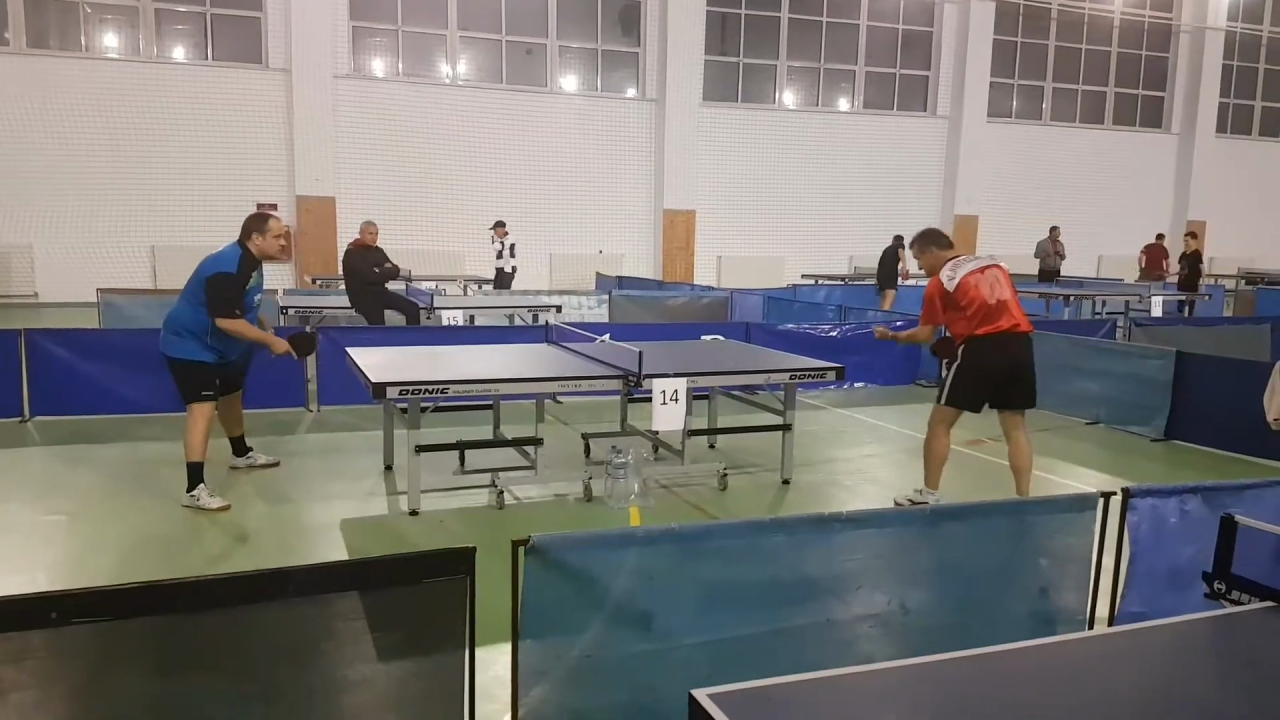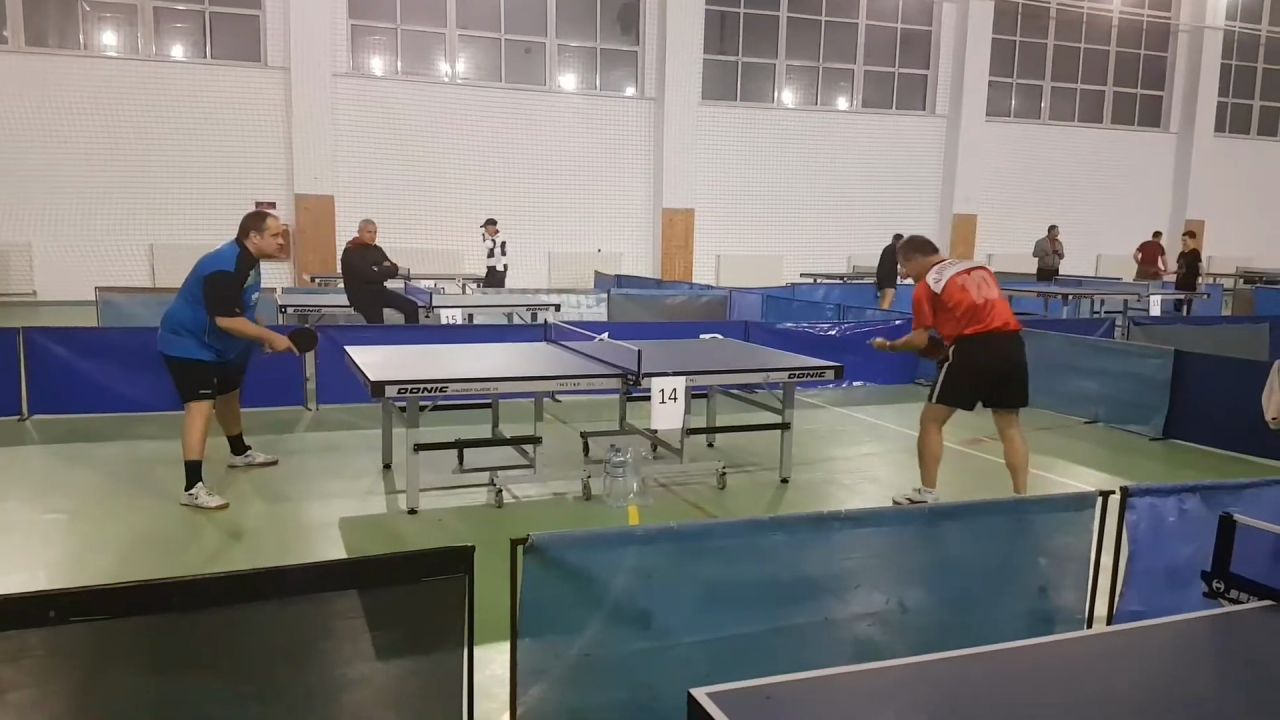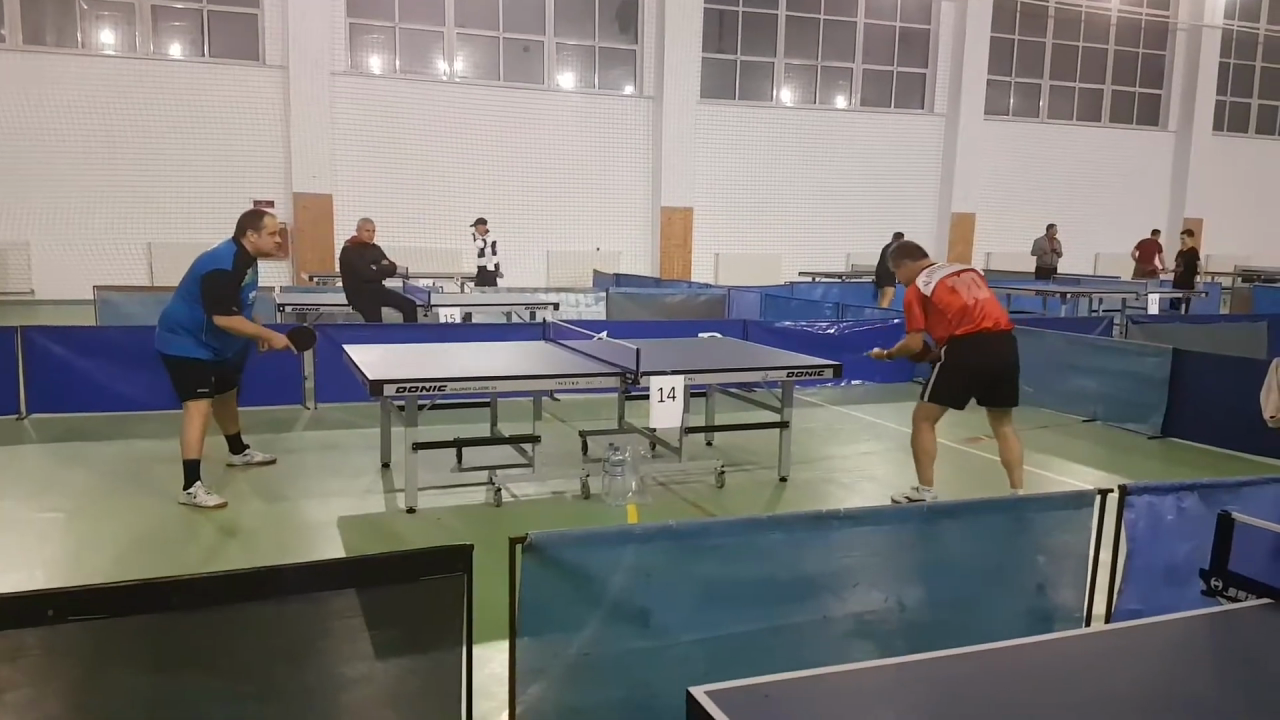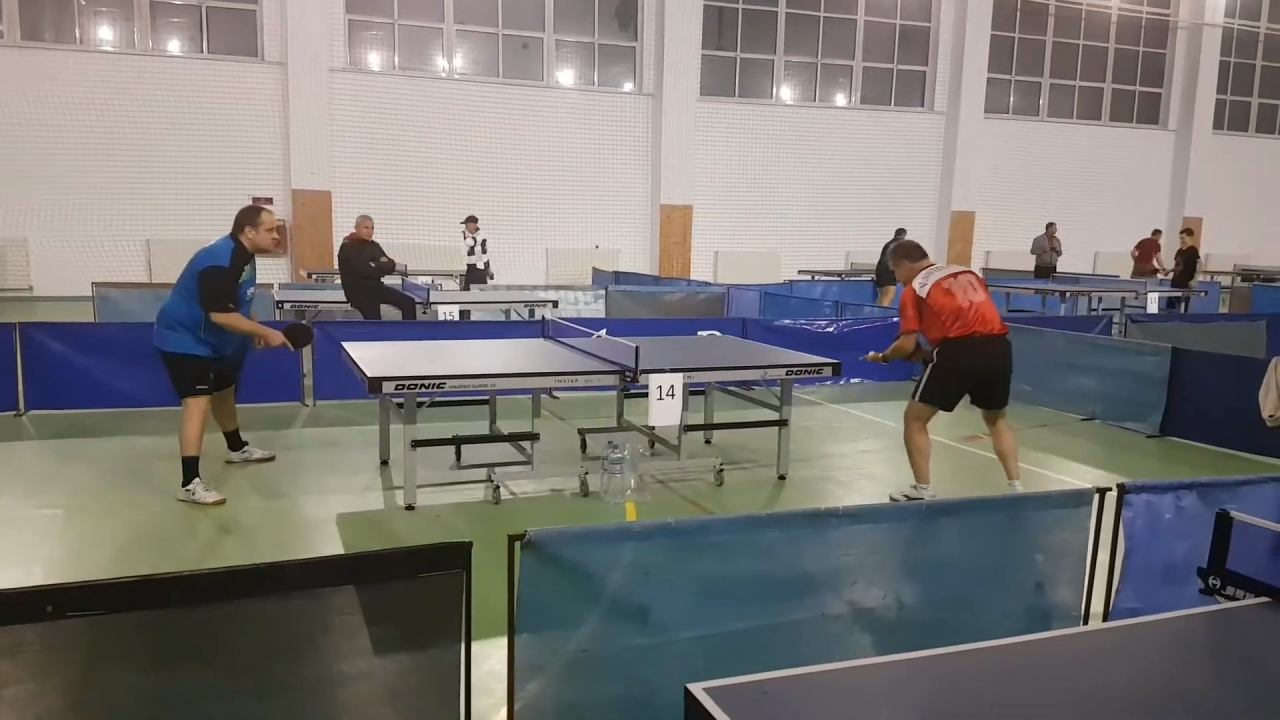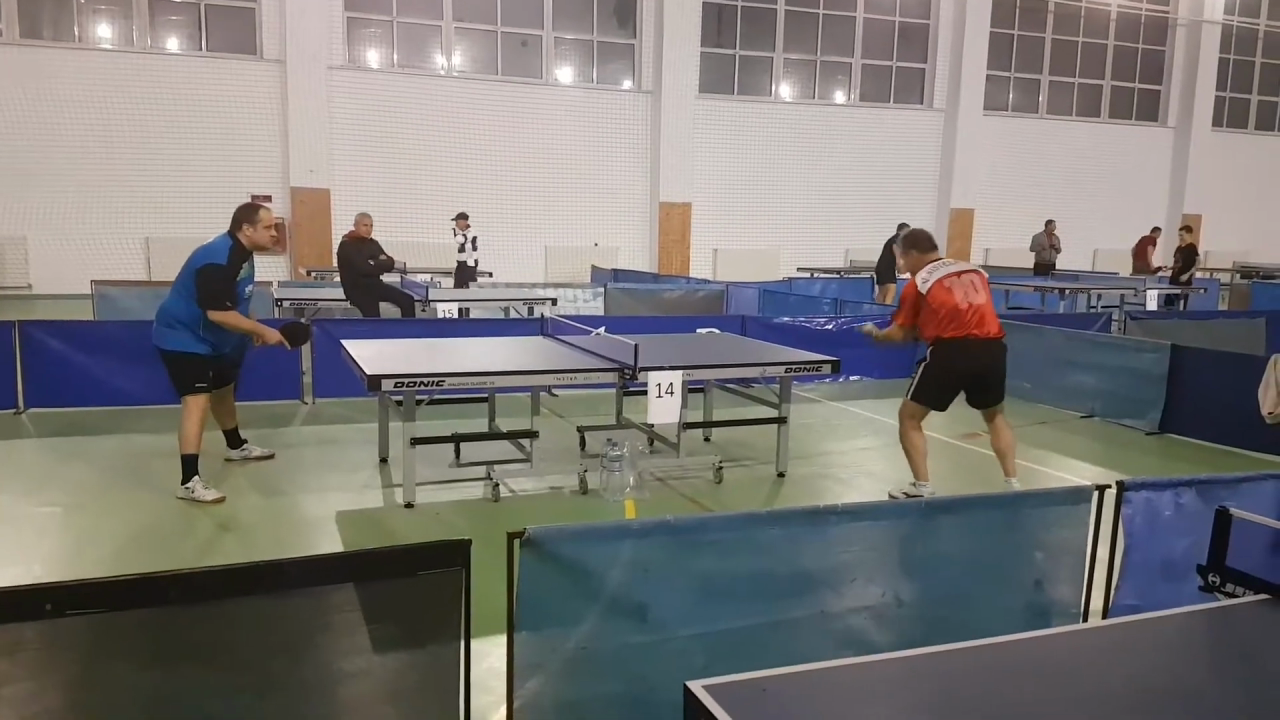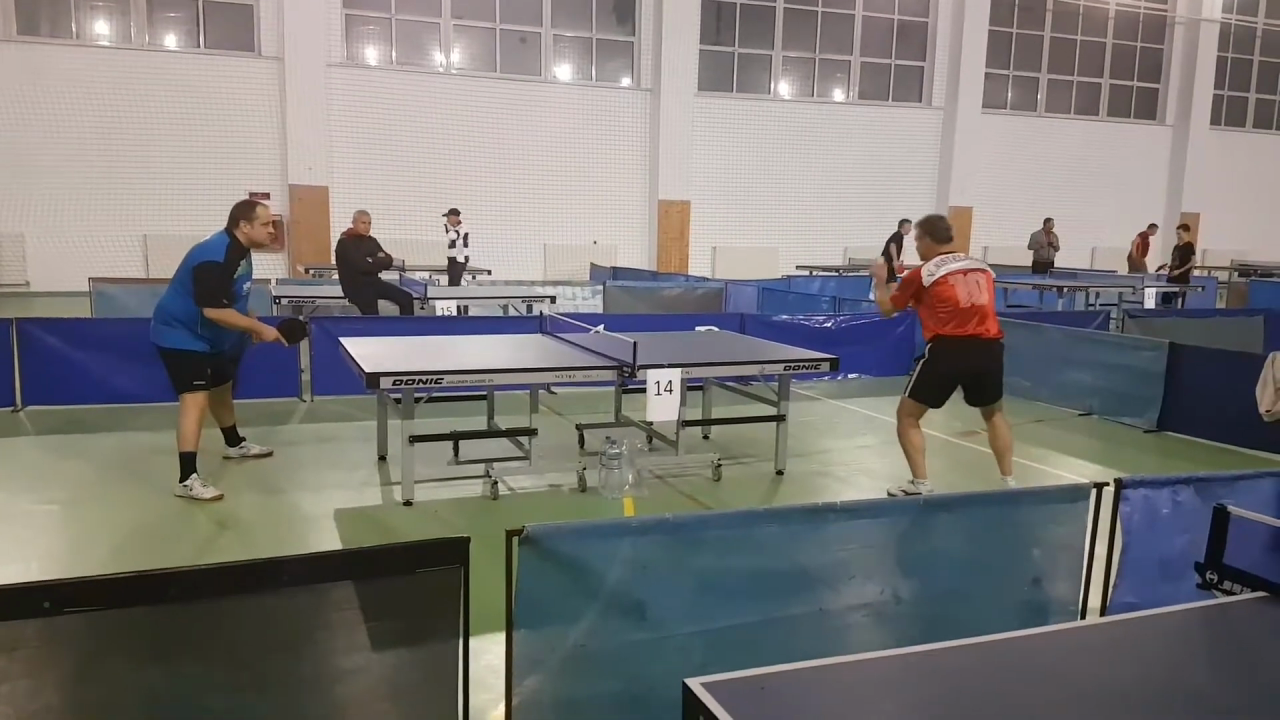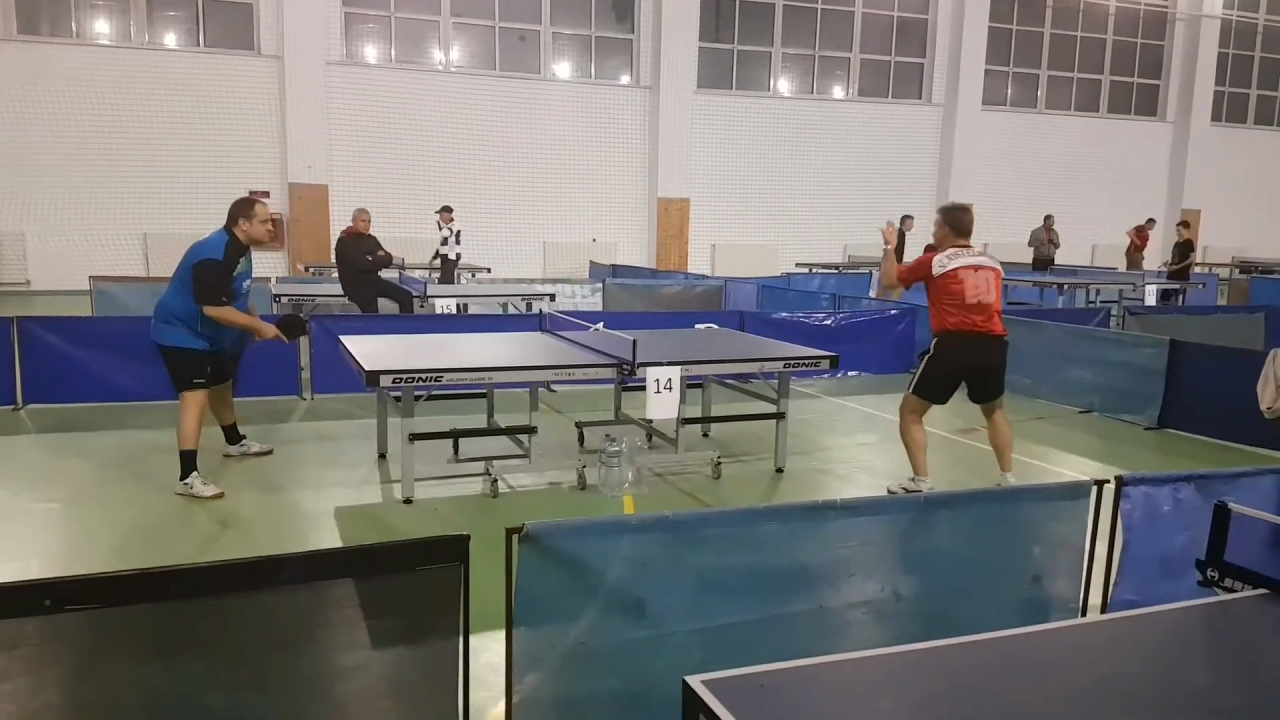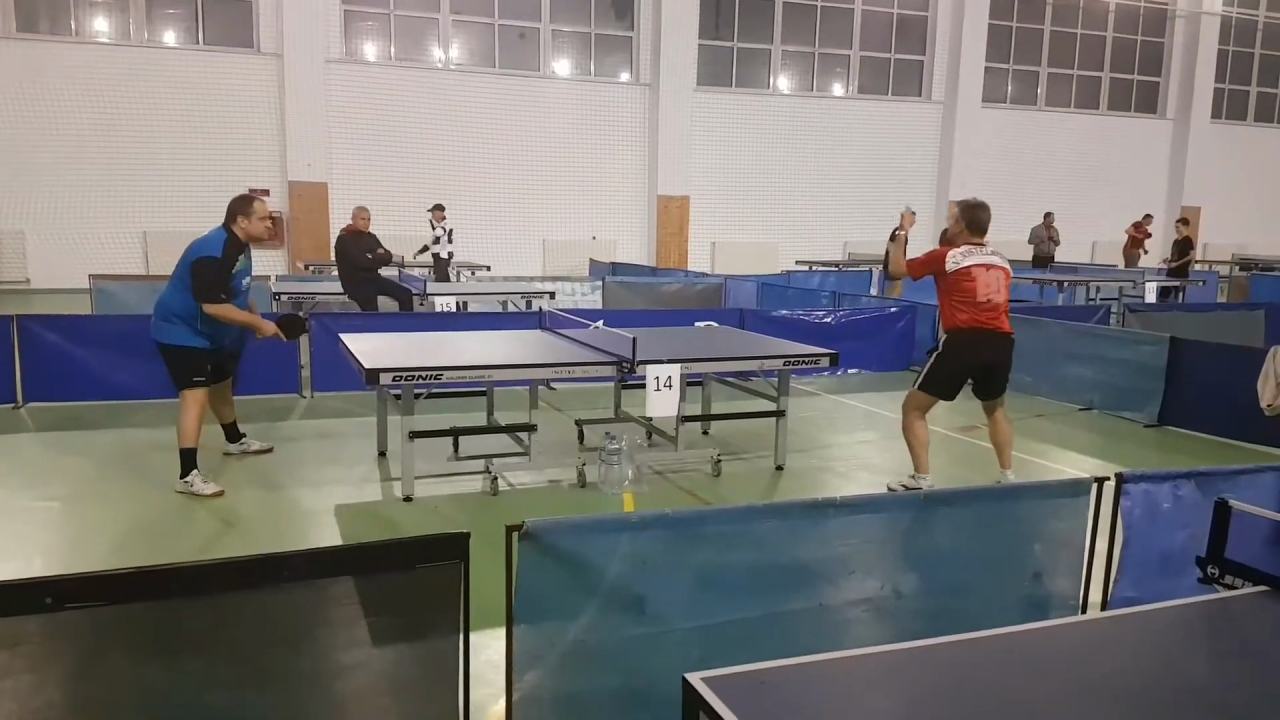
dt=0.1s
person 1, frame 1
left shoulder: (250, 262)
right shoulder: (228, 268)
right elbow: (227, 321)
left wrist: (265, 329)
right wrist: (270, 341)
left hip: (216, 346)
right hip: (190, 345)
left knee: (232, 396)
right knee: (203, 409)
left ankle: (241, 454)
right ankle: (195, 489)
person 1, frame 2
left shoulder: (247, 260)
right shoulder: (226, 267)
right elbow: (227, 319)
left wrist: (261, 332)
right wrist: (272, 337)
left hip: (214, 345)
right hip: (188, 344)
left knee: (229, 395)
right knee: (201, 407)
left ankle: (240, 452)
right ankle: (193, 488)
person 1, frame 3
left shoulder: (244, 259)
right shoulder: (223, 265)
right elbow: (225, 318)
left wrist: (258, 332)
right wrist: (269, 335)
left hip: (211, 344)
right hip: (185, 343)
left knee: (226, 395)
right knee: (199, 406)
left ankle: (238, 451)
right ankle: (191, 487)
person 1, frame 4
left shoulder: (242, 255)
right shoulder: (221, 262)
right elbow: (221, 315)
left wrist: (254, 329)
right wrist: (267, 332)
left hip: (209, 341)
right hip: (184, 339)
left knee: (224, 391)
right knee: (198, 403)
left ankle: (237, 448)
right ankle: (190, 484)
person 1, frame 5
left shoulder: (241, 253)
right shoulder: (218, 260)
right elbow: (219, 313)
left wrist: (252, 328)
right wrist: (263, 331)
left hip: (208, 339)
right hip: (183, 338)
left knee: (224, 389)
right knee: (197, 401)
left ankle: (236, 446)
right ankle: (189, 482)
person 1, frame 6
left shoulder: (239, 250)
right shoulder: (215, 257)
right elbow: (215, 310)
left wrist: (251, 321)
right wrist: (259, 328)
left hip: (208, 337)
right hip: (181, 334)
left knee: (222, 387)
right knee: (195, 399)
left ankle: (234, 444)
right ankle: (187, 479)
person 1, frame 7
left shoulder: (239, 248)
right shoulder: (214, 254)
right elbow: (214, 308)
left wrist: (252, 318)
right wrist: (259, 326)
left hip: (207, 334)
right hip: (181, 333)
left knee: (222, 385)
right knee: (195, 397)
left ankle: (235, 442)
right ankle: (188, 477)
person 1, frame 8
left shoulder: (239, 246)
right shoulder: (213, 252)
right elbow: (214, 306)
left wrist: (253, 314)
right wrist: (258, 323)
left hip: (209, 333)
right hip: (182, 331)
left knee: (222, 384)
right knee: (196, 395)
left ankle: (235, 440)
right ankle: (188, 475)
person 2, frame 1
left shoulder: (940, 282)
right shoulder: (995, 264)
left elbow: (925, 335)
left wrist: (891, 335)
left hip: (980, 351)
right hip: (1018, 346)
left knee: (940, 423)
right knee: (1016, 428)
left ankle: (929, 495)
right ankle: (1023, 500)
person 2, frame 2
left shoulder: (926, 285)
right shoulder: (980, 269)
left elbow: (920, 340)
left wrist: (889, 345)
left hip: (972, 350)
right hip: (1011, 345)
left knee: (931, 421)
right knee: (1010, 427)
left ankle: (927, 494)
right ankle: (1021, 497)
person 2, frame 3
left shoulder: (916, 289)
right shoulder: (969, 271)
left elbow: (915, 344)
left wrist: (886, 354)
left hip: (964, 350)
right hip: (1003, 345)
left knee: (923, 419)
right knee: (1003, 424)
left ankle: (925, 492)
right ankle: (1018, 494)
person 2, frame 4
left shoulder: (914, 289)
right shoulder: (967, 272)
left elbow: (907, 346)
left wrist: (882, 357)
left hip: (957, 352)
right hip: (997, 348)
left knee: (915, 419)
right knee: (997, 421)
left ankle: (923, 490)
right ankle: (1015, 488)
person 2, frame 5
left shoulder: (917, 283)
right shoulder: (975, 271)
left elbow: (898, 334)
left wrist: (876, 334)
left hip: (950, 353)
right hip: (991, 350)
left knee: (909, 418)
right knee: (995, 417)
left ankle: (922, 488)
right ankle: (1013, 485)
person 2, frame 6
left shoulder: (922, 273)
right shoulder: (982, 268)
left elbow: (887, 308)
left wrist: (880, 281)
left hip: (947, 350)
right hip: (988, 349)
left knee: (907, 416)
right knee: (994, 415)
left ankle: (921, 485)
right ankle: (1009, 483)
person 2, frame 7
left shoulder: (934, 262)
right shoulder: (993, 265)
left elbow: (890, 279)
left wrist: (890, 246)
left hip: (954, 346)
right hip: (993, 347)
left knee: (910, 412)
right knee: (994, 412)
left ankle: (921, 482)
right ankle: (1008, 479)
person 2, frame 8
left shoulder: (947, 257)
right shoulder: (1001, 262)
left elbow: (896, 269)
left wrist: (900, 236)
left hip: (961, 344)
right hip: (1000, 344)
left knee: (913, 409)
right knee: (995, 409)
left ankle: (921, 479)
right ankle: (1007, 477)
